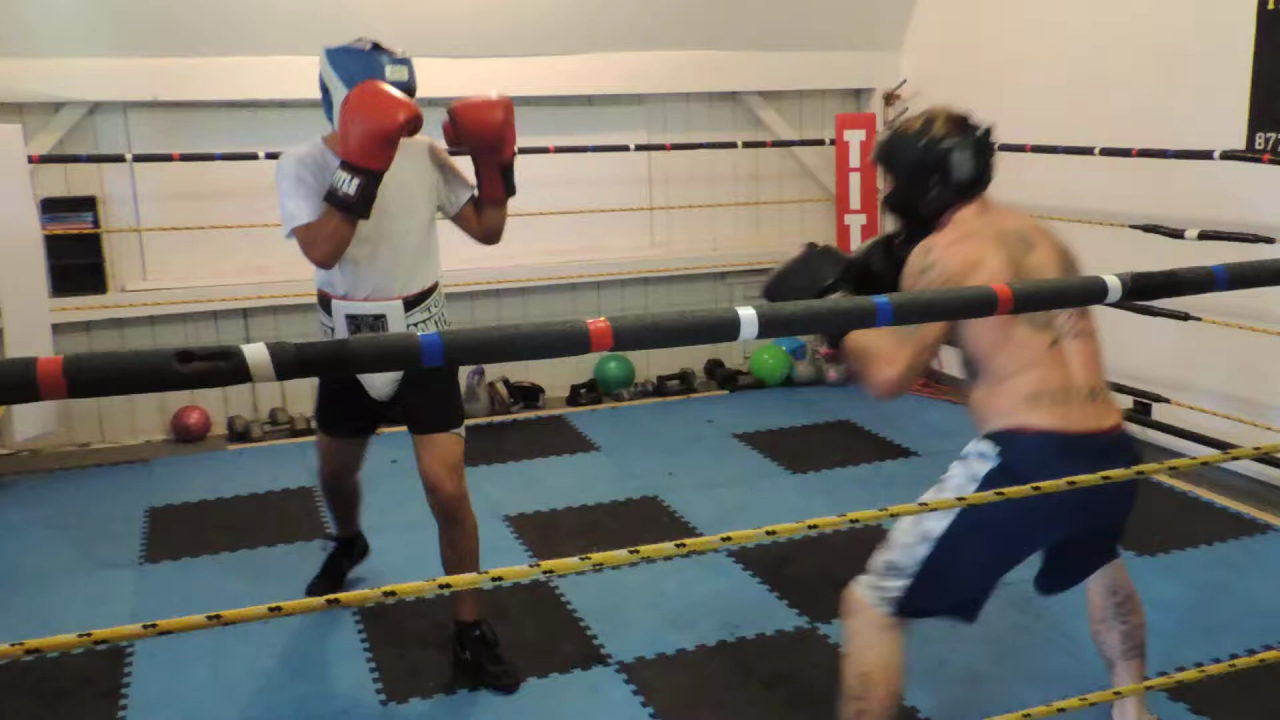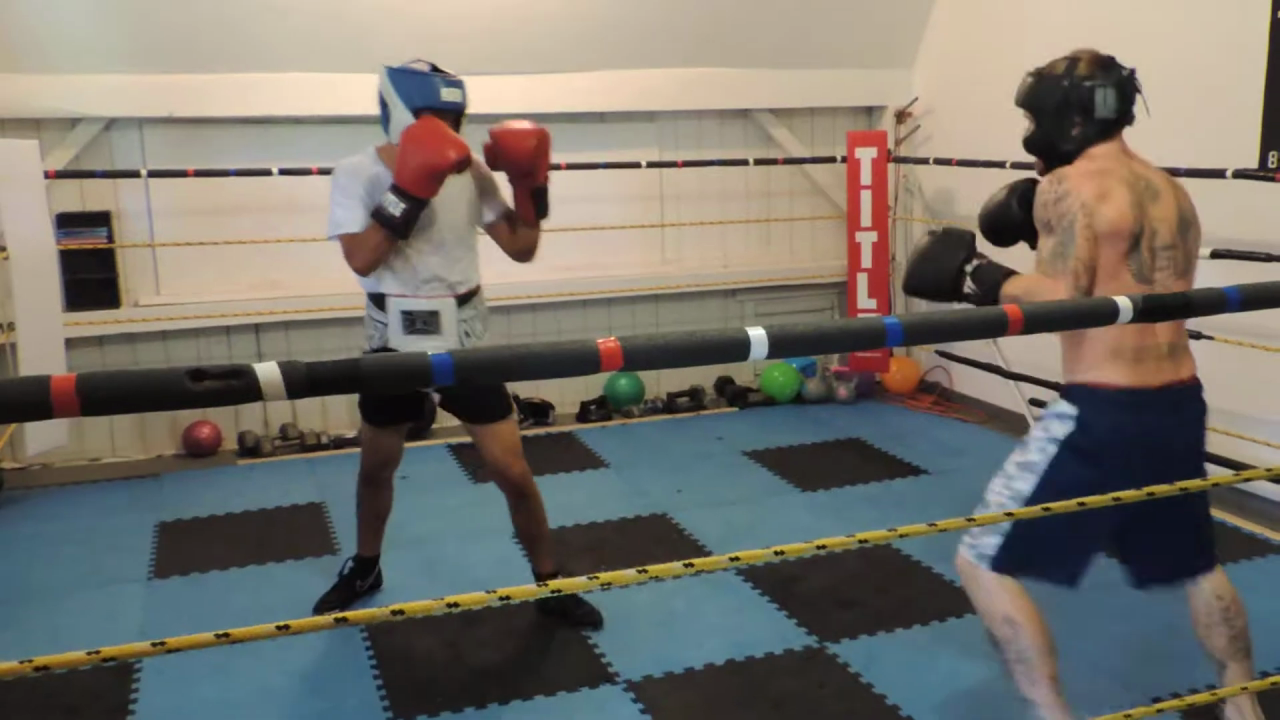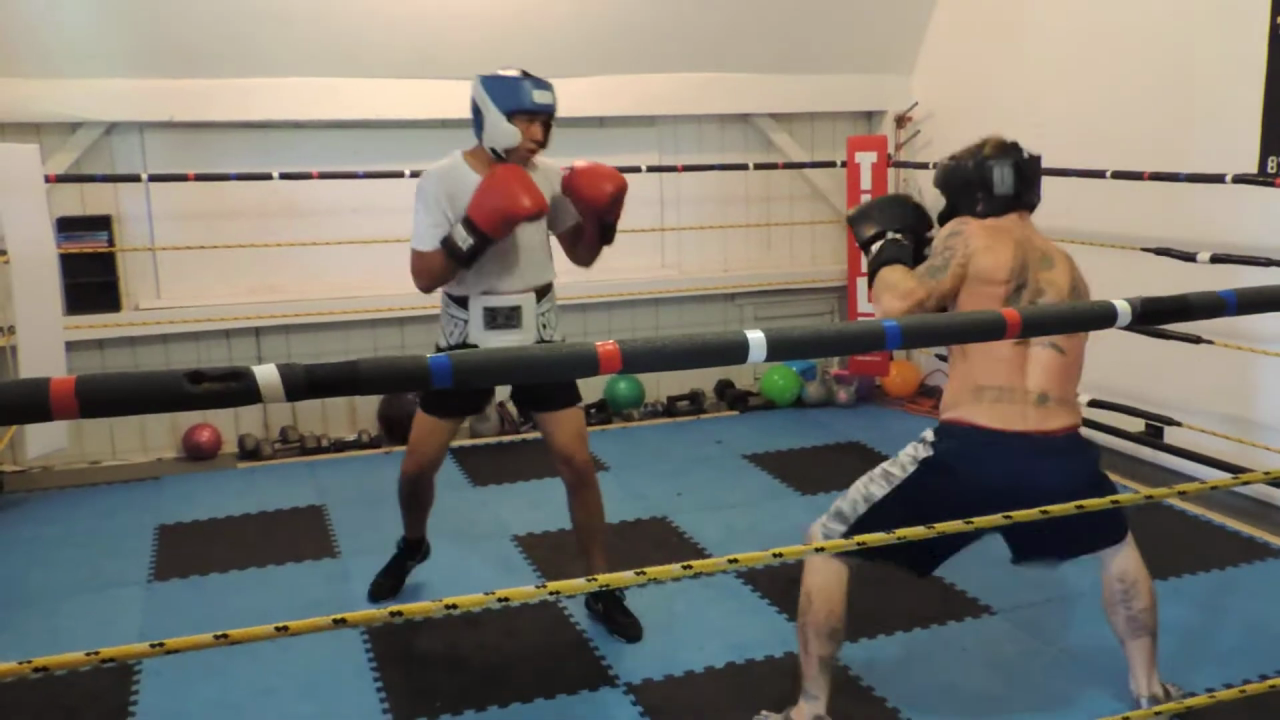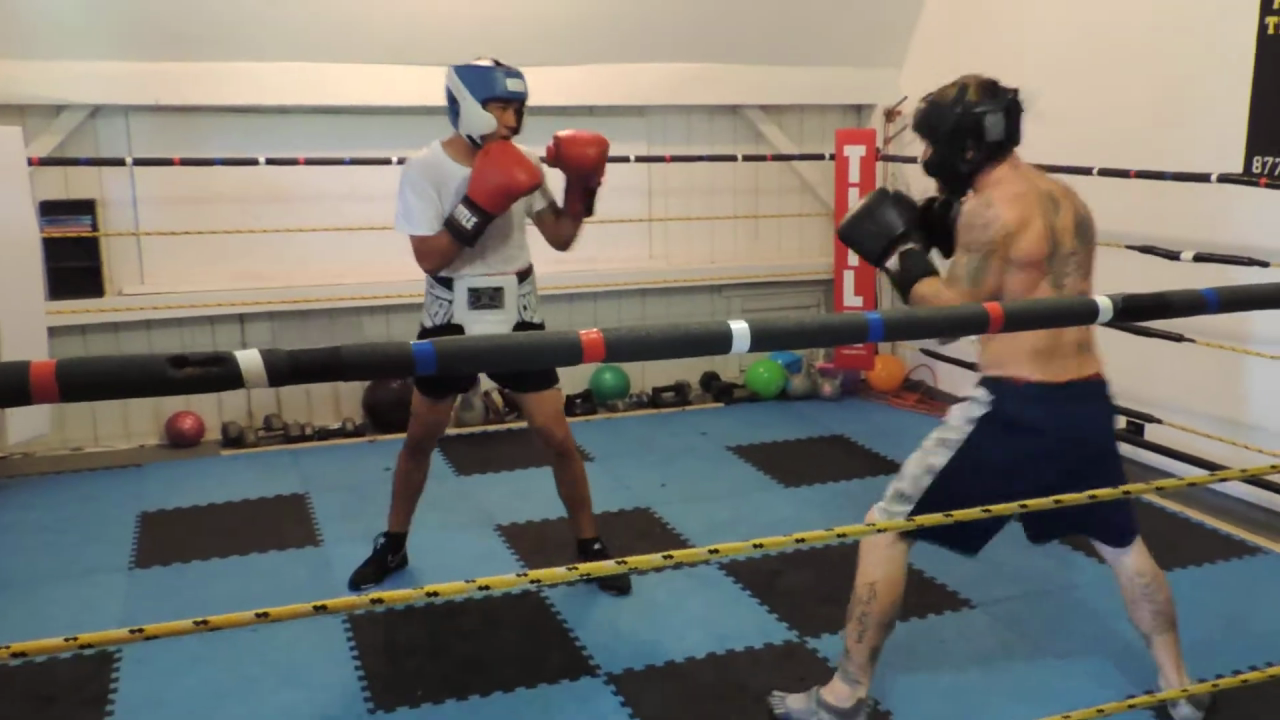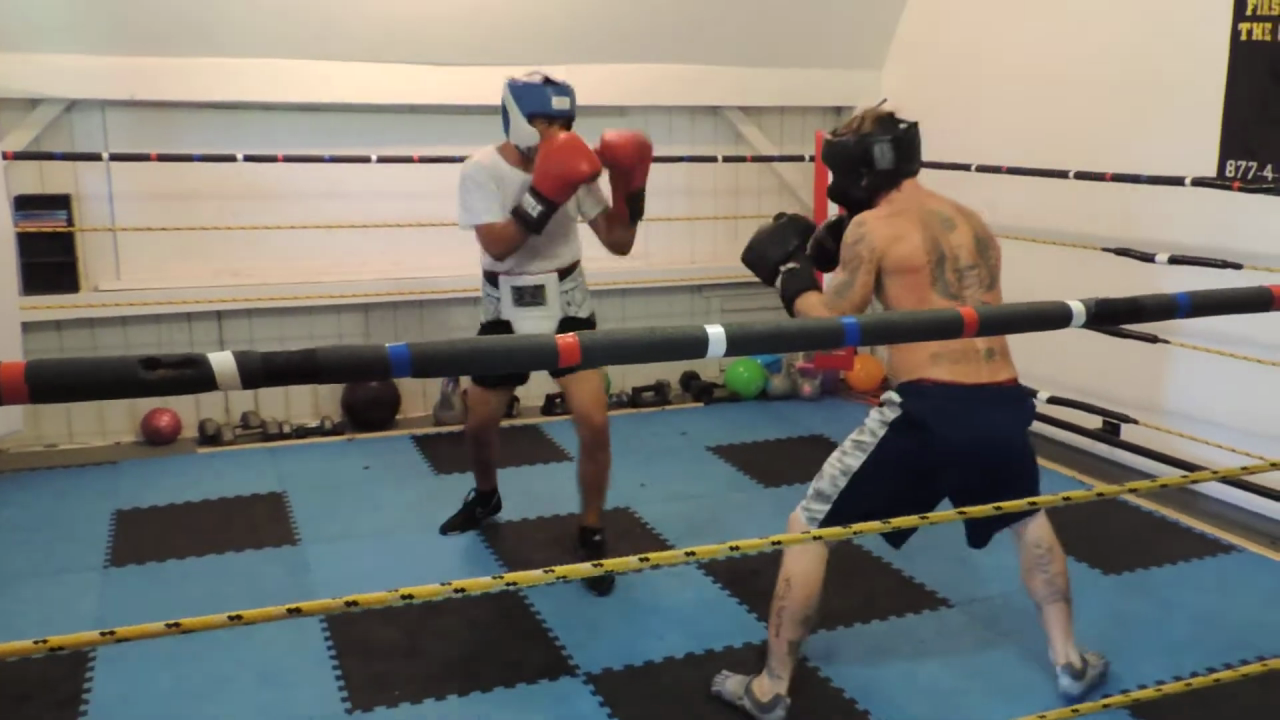
dt=0.5s
person 1, frame 1
left shoulder: (944, 253)
right shoulder: (1044, 238)
left elbow: (889, 372)
left wrist: (829, 302)
right wrist: (901, 279)
left hip: (1022, 461)
right hip: (1107, 452)
left knee: (871, 604)
right knee: (1097, 563)
person 1, frame 2
left shoulder: (1071, 185)
right shoulder: (1174, 194)
left elbow: (1056, 301)
left wrist: (975, 277)
left hip: (1102, 415)
right hip: (1176, 405)
left knee: (982, 563)
right knee: (1196, 567)
person 1, frame 3
left shoulder: (968, 238)
right shoulder: (1070, 271)
left elbow: (897, 305)
left wrist: (887, 244)
left hip: (968, 452)
right hip: (1056, 457)
left knee: (829, 544)
right knee: (1116, 545)
person 1, frame 4
left shoulder: (992, 206)
right shoulder: (1067, 199)
left elbow: (954, 307)
left wrist: (898, 253)
right wrist: (951, 234)
left hip: (1013, 408)
right hip: (1084, 401)
left knee: (885, 529)
right knee: (1121, 543)
person 1, frame 5
left shoulder: (871, 228)
right shoulder: (971, 220)
left elbow: (830, 323)
left wrist: (788, 270)
left hip: (927, 410)
right hip: (1001, 404)
left knee: (808, 529)
right knee: (1030, 521)
right ankle: (1070, 660)
person 2, frame 1
left shoulder: (424, 156)
right shoulder: (301, 166)
left elbow: (488, 229)
right elbow: (322, 251)
left wrist: (493, 159)
right wrist: (360, 167)
left hip: (421, 338)
right hip: (347, 344)
left knee: (447, 492)
right knee: (336, 473)
left ankle: (470, 632)
right ankle: (348, 543)
person 2, frame 2
left shoulder: (469, 172)
right shoulder: (355, 174)
left elbow: (522, 248)
right elbow: (361, 259)
left wrist: (530, 181)
right wrist: (409, 190)
left hip: (465, 338)
right hip: (395, 341)
left knee: (511, 472)
right knee: (376, 468)
left ankle: (550, 583)
right ankle: (364, 569)
person 2, frame 3
left shoulder: (547, 179)
right shoulder: (442, 180)
left elbow: (582, 256)
right elbow: (424, 276)
left wrist: (603, 214)
right wrist: (477, 226)
left hip: (536, 335)
right hip: (467, 337)
left knee: (577, 464)
right knee: (418, 466)
left ankle: (601, 588)
right ankle: (411, 544)
person 2, frame 4
left shoulder: (517, 162)
right shoulder: (423, 169)
left elbow: (560, 239)
right elbow: (429, 258)
left wrist: (582, 187)
right wrist: (479, 205)
left hip: (517, 315)
right hip: (452, 318)
left knee: (557, 439)
right knee: (421, 440)
left ankle: (590, 546)
right ankle: (393, 544)
person 2, frame 5
left shoulder: (578, 171)
right shoulder: (481, 172)
left elbow: (619, 245)
right elbow: (496, 247)
left wrist: (629, 188)
right wrist: (544, 194)
left hip: (568, 309)
right hip: (506, 314)
left knee: (593, 423)
right knee: (479, 425)
left ankle: (591, 533)
right ankle: (486, 497)
